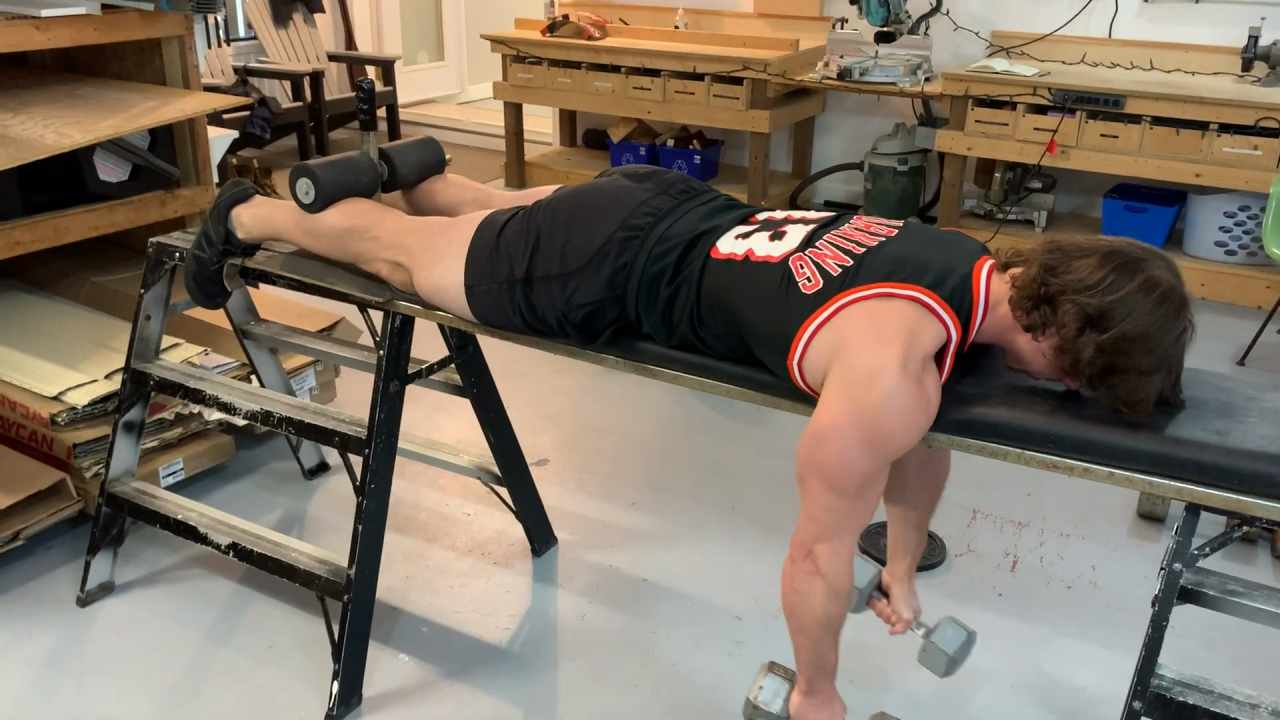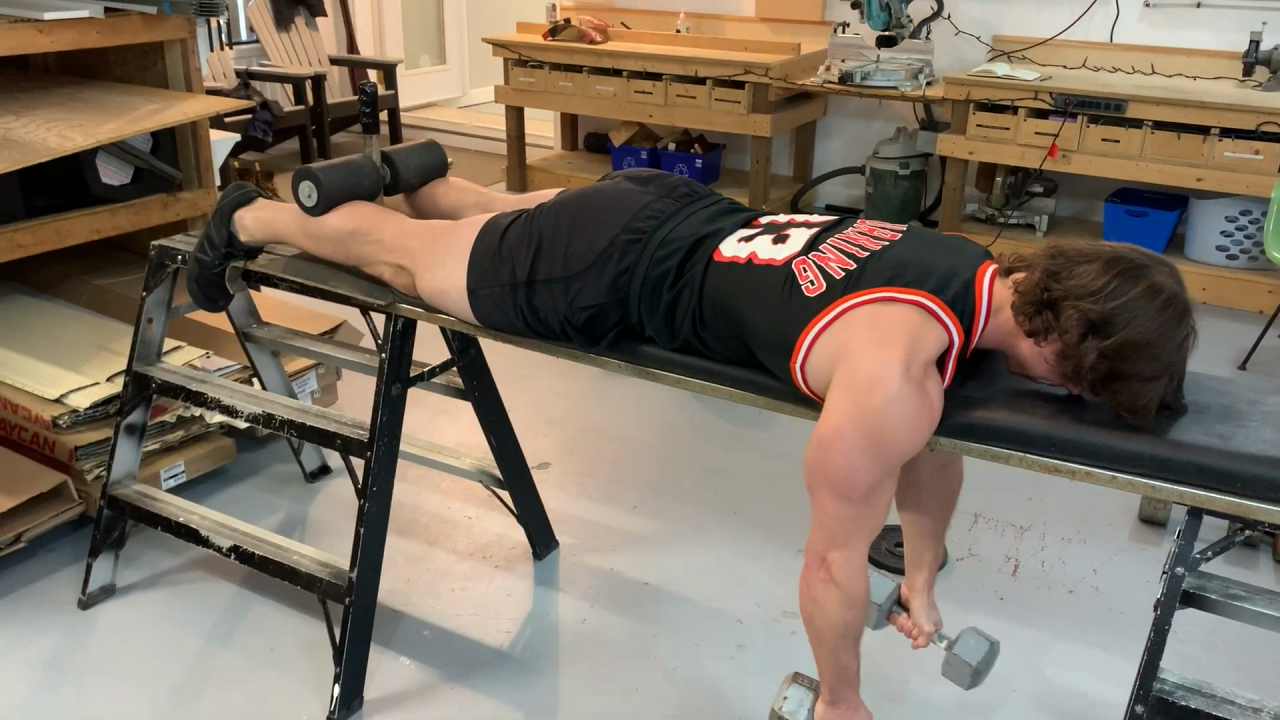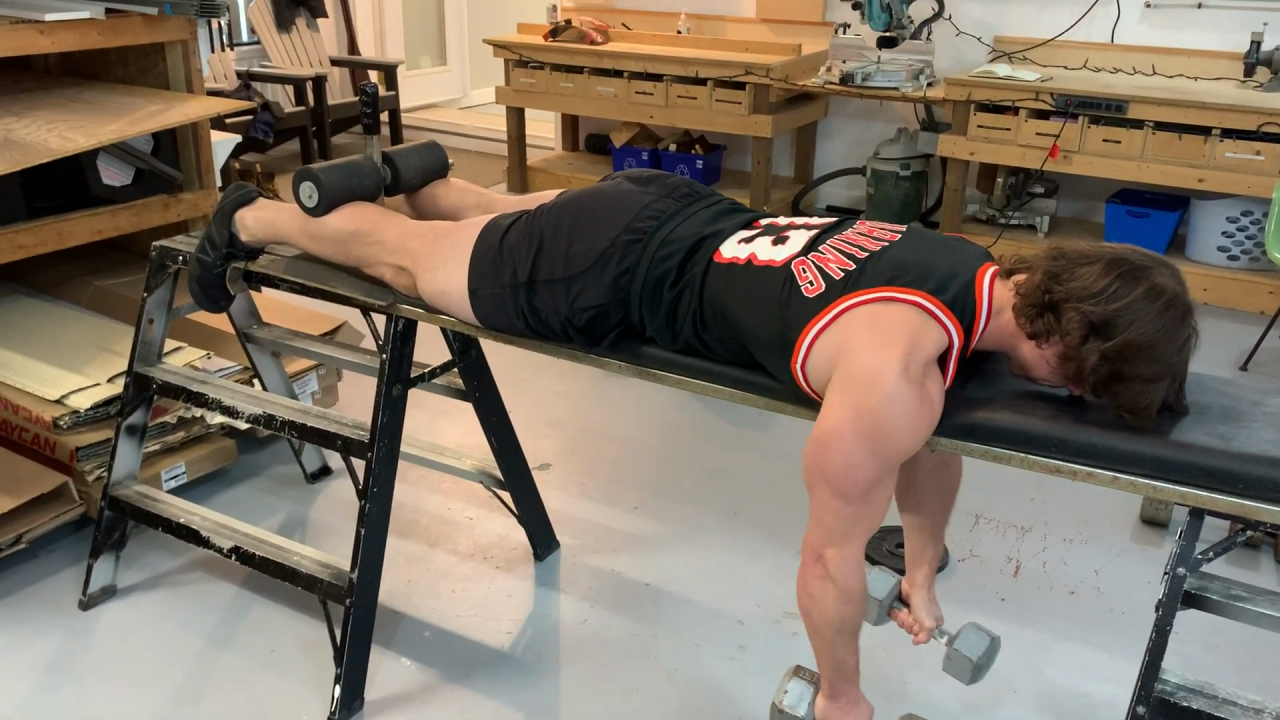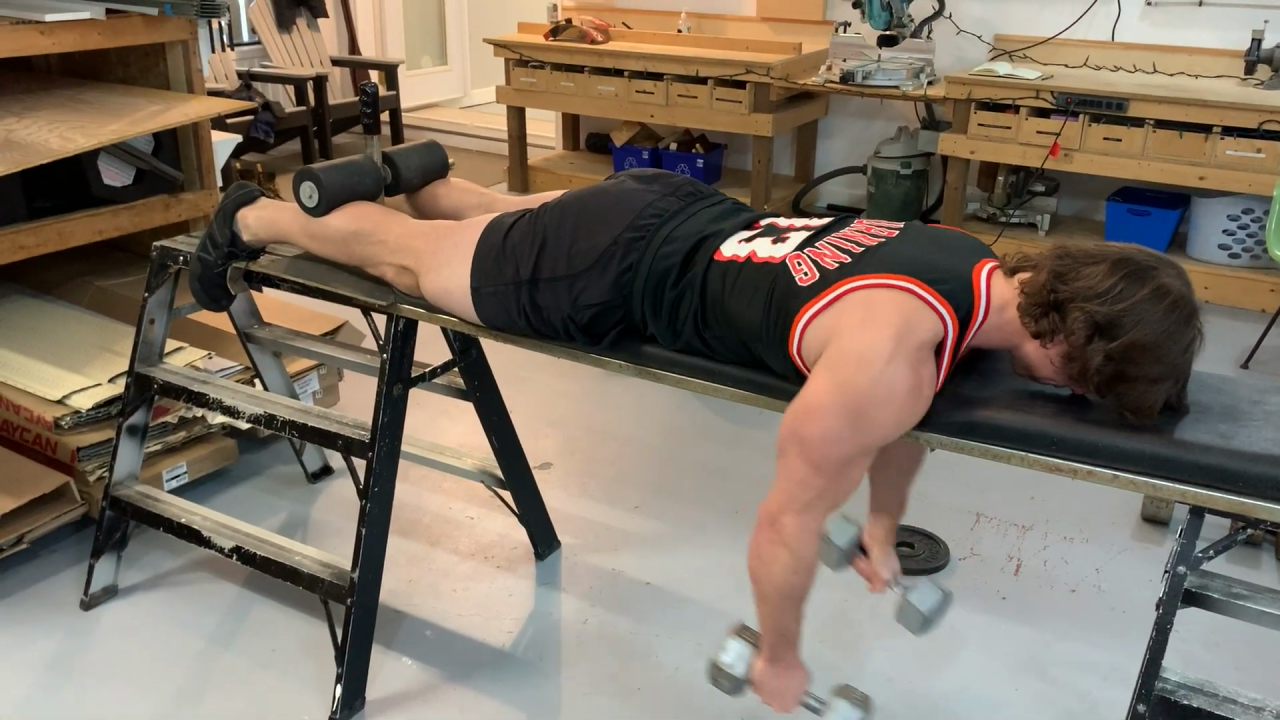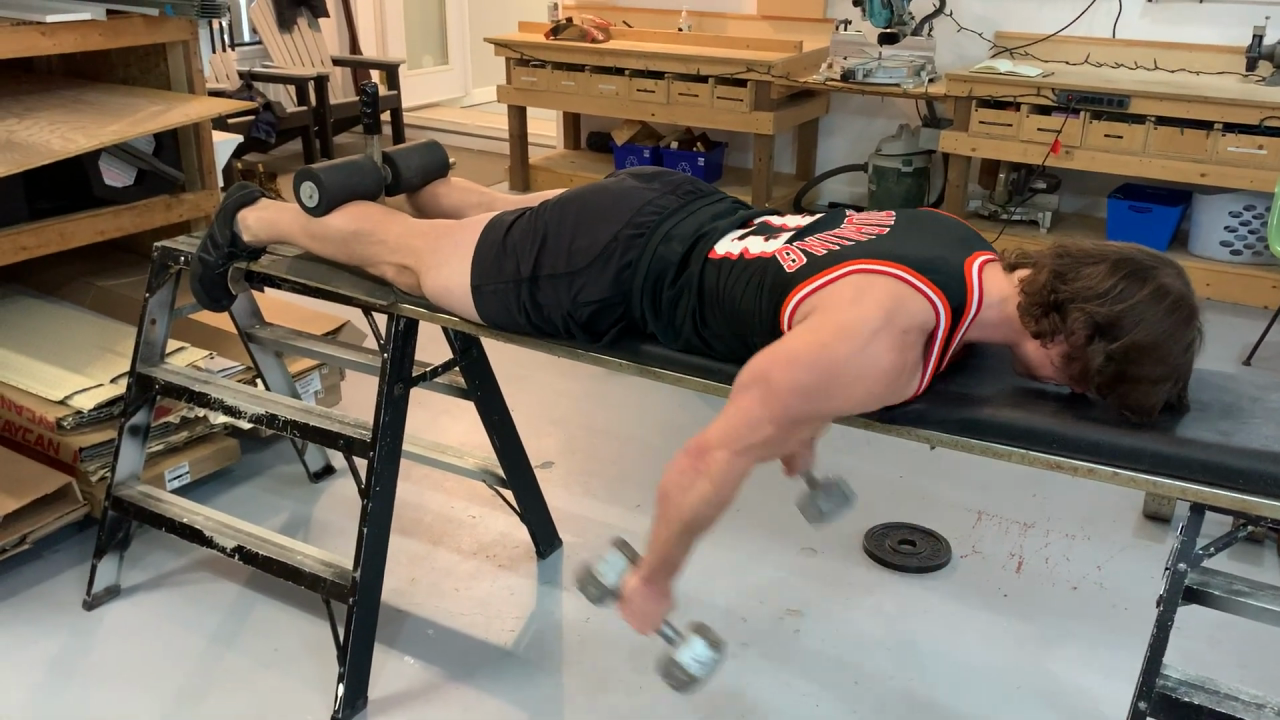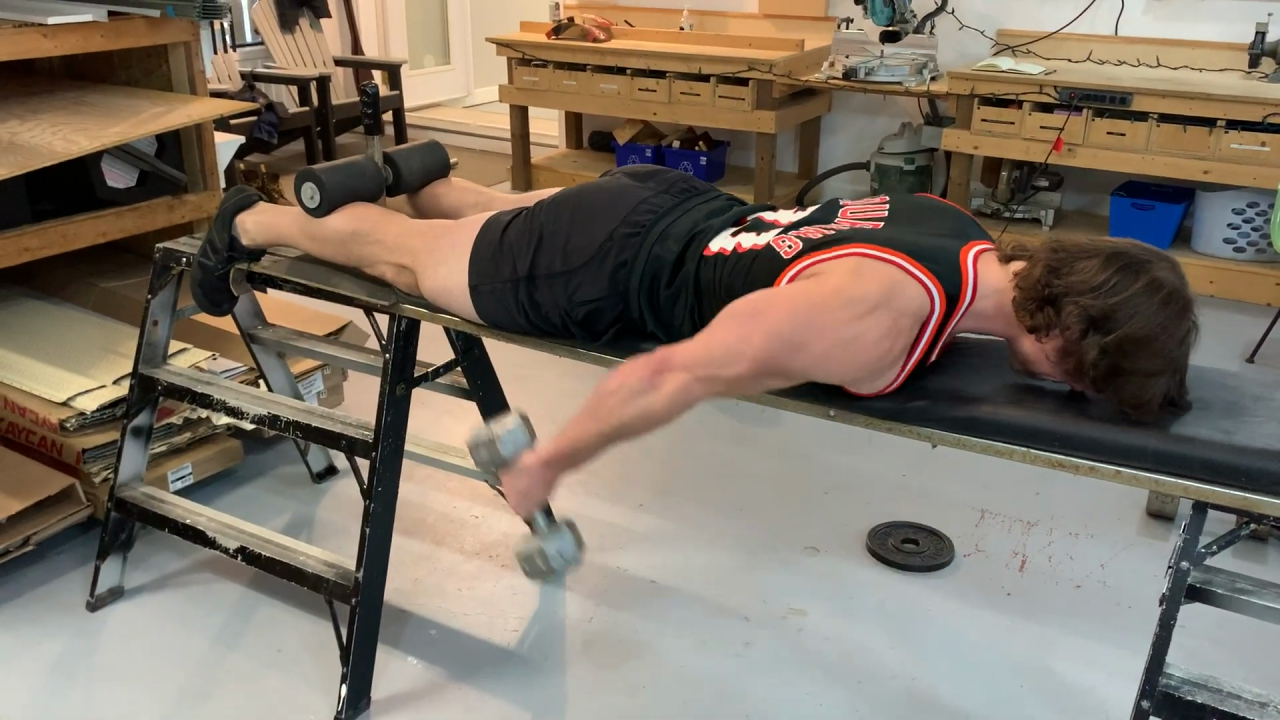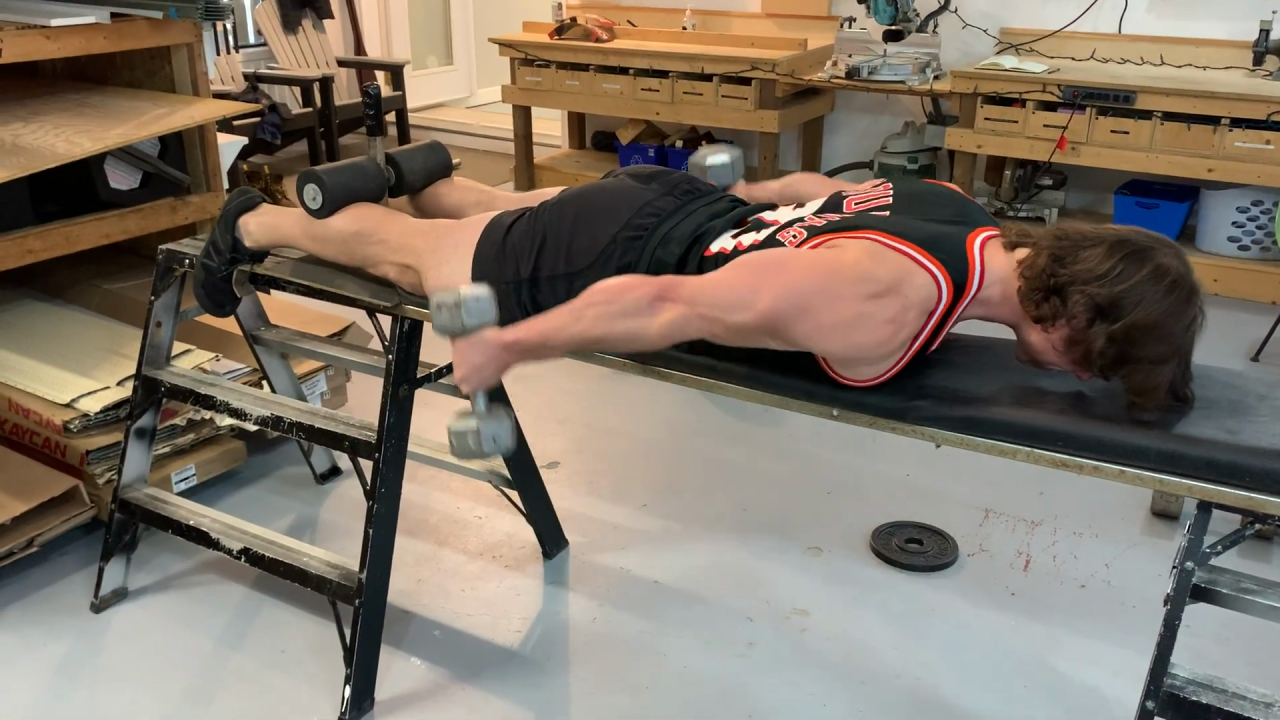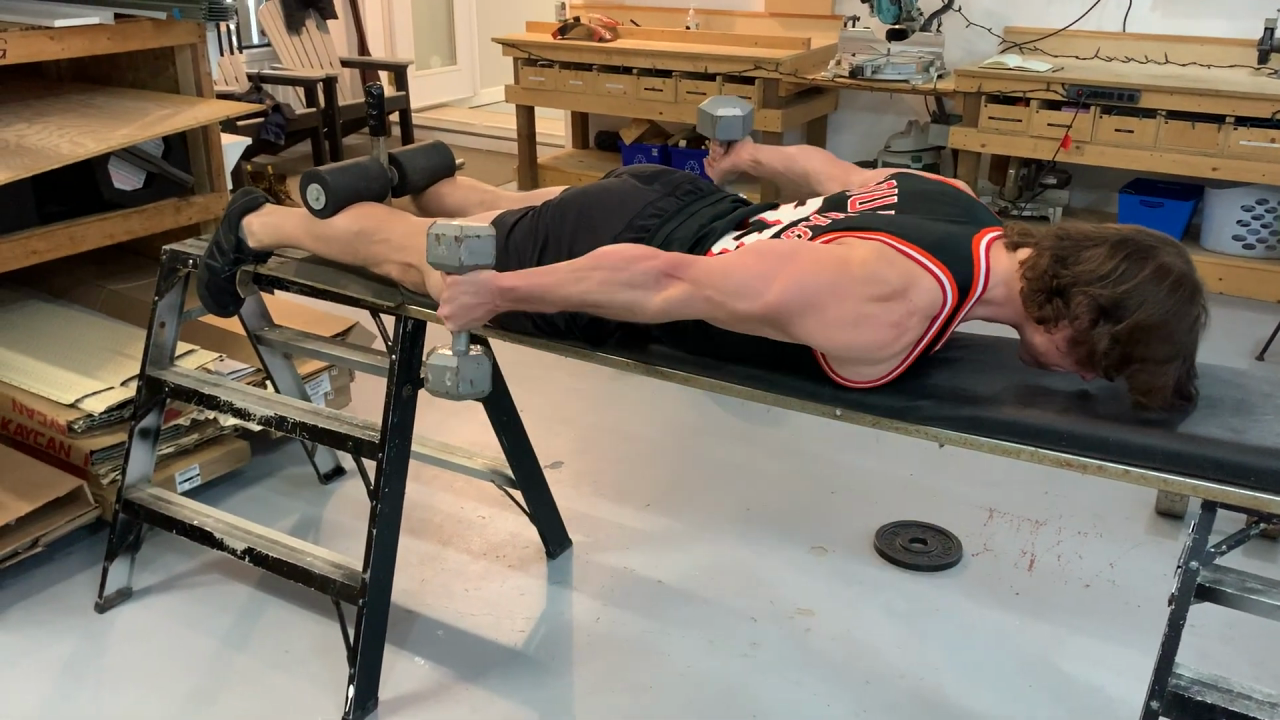
dt=0.2s
person 1, frame 1
left shoulder: (971, 264)
right shoulder: (891, 369)
left elbow: (919, 440)
right elbow: (818, 549)
left wrist: (904, 568)
left hip: (660, 207)
right hip: (604, 272)
left knee: (492, 203)
right knee: (400, 254)
right ankle: (248, 216)
person 1, frame 2
left shoulder: (973, 269)
right shoulder: (893, 374)
left elbow: (931, 444)
right elbow: (832, 558)
left wrist: (923, 580)
left hip: (664, 211)
right hip: (606, 275)
left knee: (494, 206)
right knee: (402, 256)
right ankle: (249, 220)
person 1, frame 3
left shoulder: (975, 271)
right shoulder: (892, 373)
left elbow: (932, 438)
right elbow: (830, 555)
left wrist: (923, 575)
left hip: (667, 213)
right hip: (608, 275)
left knee: (495, 208)
right knee: (404, 256)
right ankle: (249, 221)
person 1, frame 4
left shoulder: (976, 265)
right shoulder: (887, 355)
right elbow: (787, 521)
left wrist: (883, 531)
left hip: (666, 214)
right hip: (611, 275)
left knee: (492, 208)
right knee: (409, 256)
right ankle: (252, 219)
person 1, frame 5
left shoulder: (971, 251)
right shoulder: (881, 339)
right elbow: (715, 455)
left wrist: (802, 433)
right wrist: (653, 577)
left hip: (668, 213)
right hip: (611, 272)
left knee: (493, 209)
right knee: (406, 256)
right ankle: (253, 218)
person 1, frame 6
left shoulder: (959, 234)
right shoulder: (878, 322)
right elbow: (667, 376)
right wrist: (547, 462)
left hip: (663, 209)
right hip: (608, 275)
left knee: (488, 211)
right knee: (408, 261)
right ankle: (254, 223)
person 1, frame 7
left shoulder: (960, 217)
right shoulder: (882, 308)
right elbow: (654, 306)
right wrist: (502, 348)
left hip: (670, 206)
right hip: (608, 263)
left knee: (487, 207)
right knee: (409, 257)
left ankle: (406, 180)
right ankle: (256, 226)
person 1, frame 8
left shoulder: (960, 209)
right shoulder: (884, 314)
left elbow: (820, 165)
right elbow: (655, 285)
left wrist: (748, 155)
right wrist: (497, 294)
left hip: (669, 203)
right hip: (628, 243)
left knee: (496, 210)
right knee: (421, 260)
right ankle: (260, 226)
